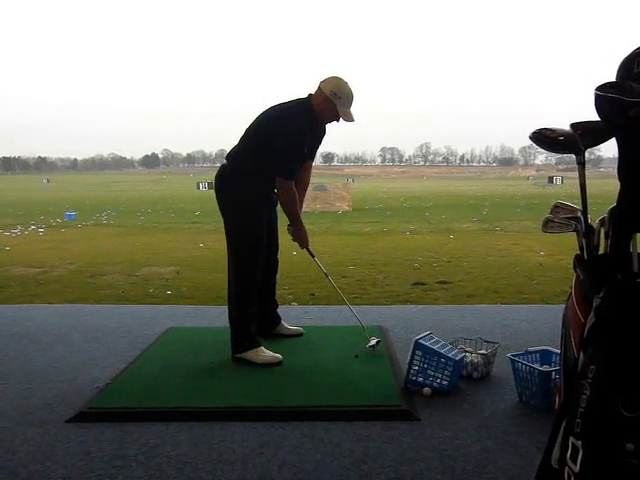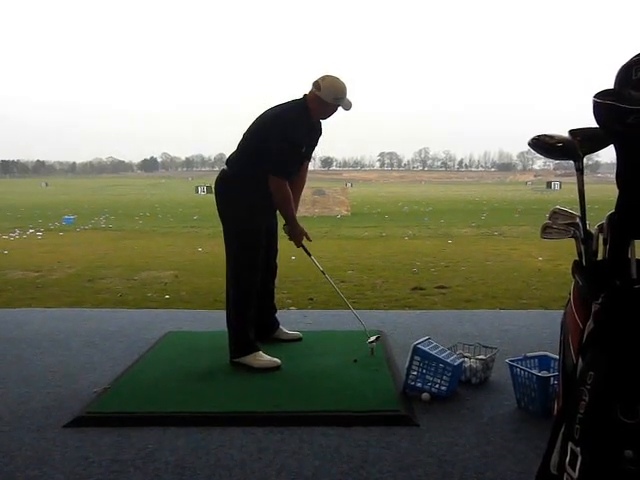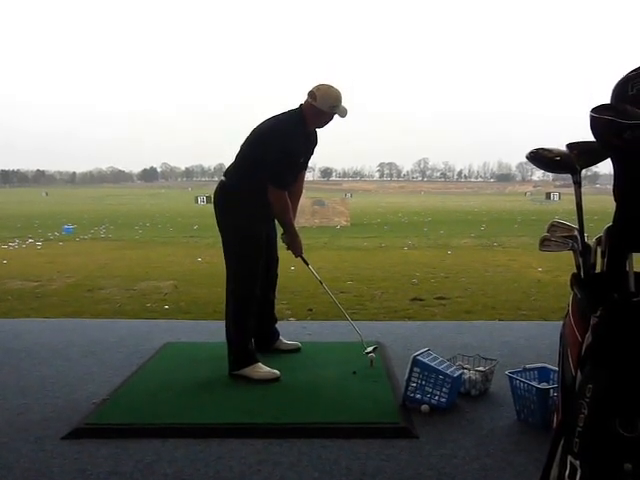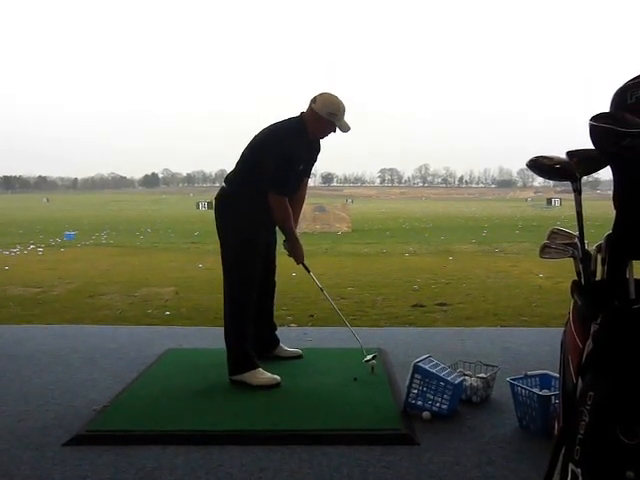
dt=1s
person 1, frame 1
left shoulder: (315, 124)
right shoulder: (288, 123)
left elbow: (304, 168)
right elbow: (285, 184)
left wrist: (298, 216)
right wrist: (298, 225)
left hip: (261, 188)
right hip: (237, 188)
left knee: (268, 258)
right knee: (247, 263)
left ankle: (267, 321)
right ankle: (244, 343)
person 1, frame 2
left shoulder: (312, 125)
right shoulder: (284, 123)
left elbow: (300, 168)
right elbow: (278, 181)
left wrist: (293, 214)
right wrist: (292, 223)
left hip: (261, 194)
right hip: (237, 194)
left knee: (266, 263)
right knee: (245, 268)
left ankle: (266, 326)
right ankle: (242, 347)
person 1, frame 3
left shoulder: (307, 134)
right shoulder: (281, 134)
left elbow: (297, 178)
right elbow: (277, 191)
left wrist: (291, 222)
right wrist: (291, 233)
left hip: (260, 204)
right hip: (236, 205)
left knee: (267, 272)
right knee: (245, 279)
left ankle: (266, 337)
right ankle: (241, 360)
person 1, frame 4
left shoulder: (310, 143)
right shoulder: (280, 141)
left elbow: (300, 186)
right elbow: (277, 198)
left wrist: (292, 230)
right wrist: (292, 240)
left hip: (261, 211)
right hip: (237, 211)
left knee: (264, 280)
right knee: (242, 284)
left ankle: (265, 343)
right ankle: (241, 365)
